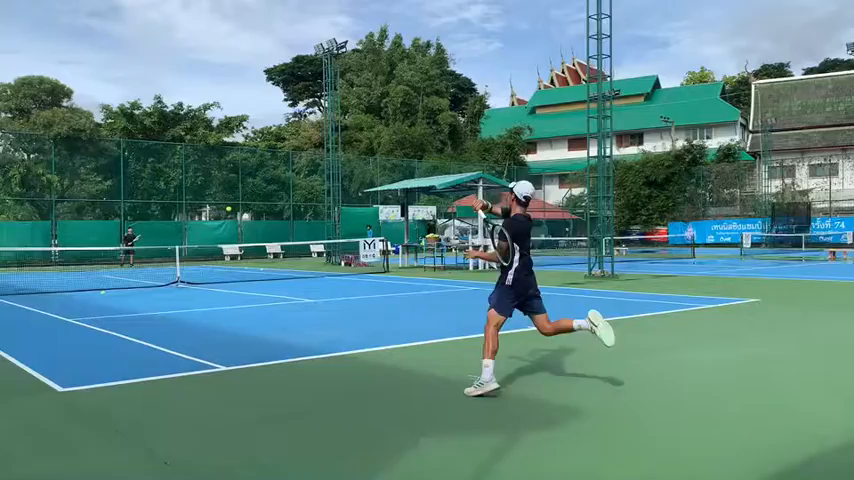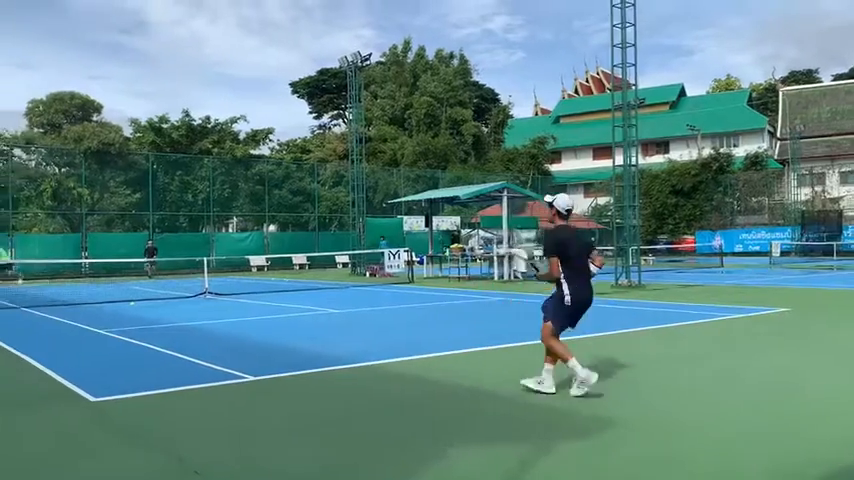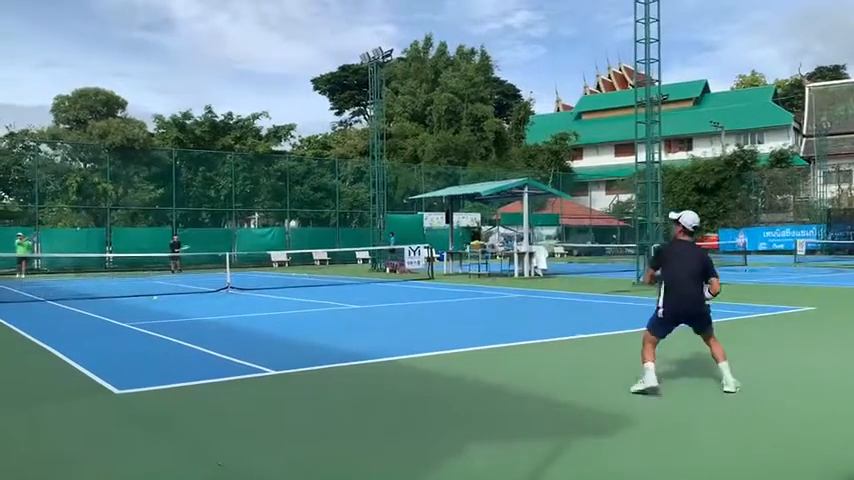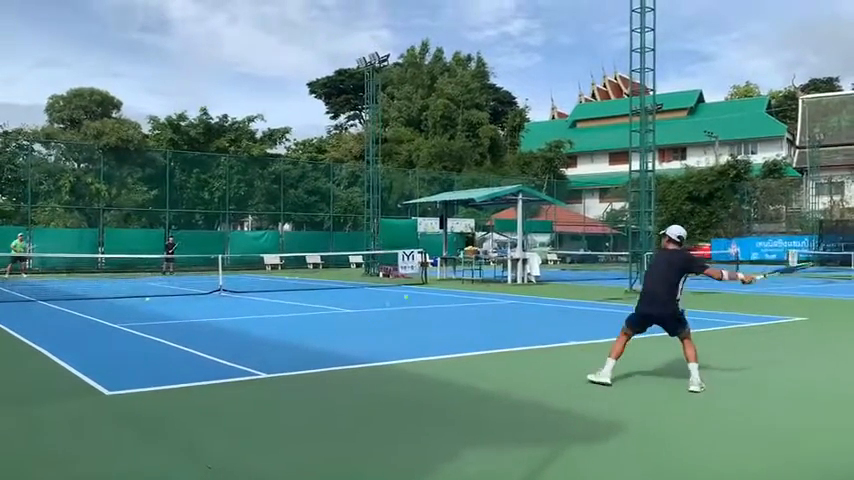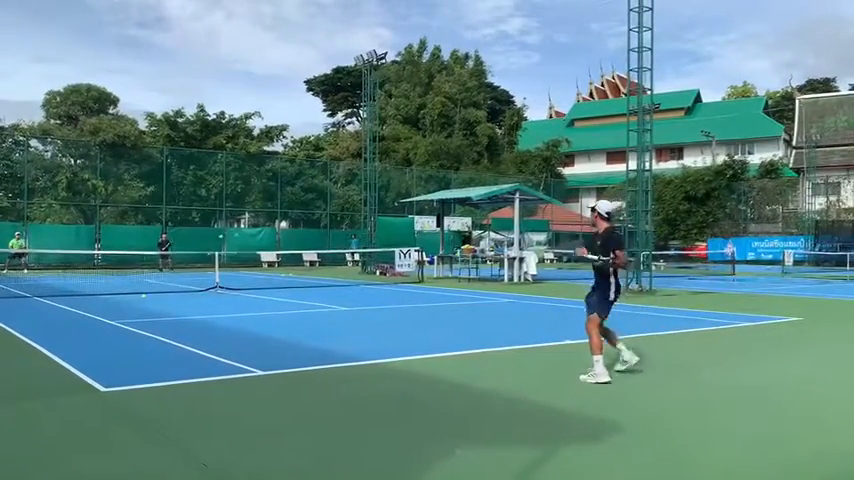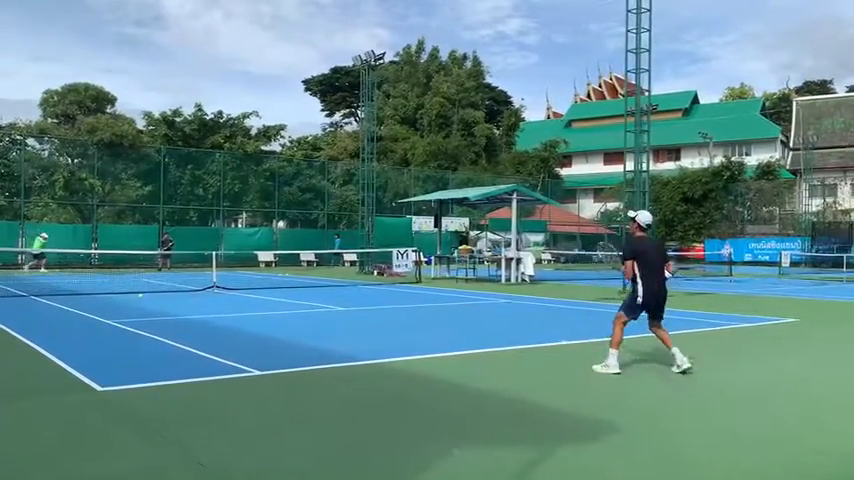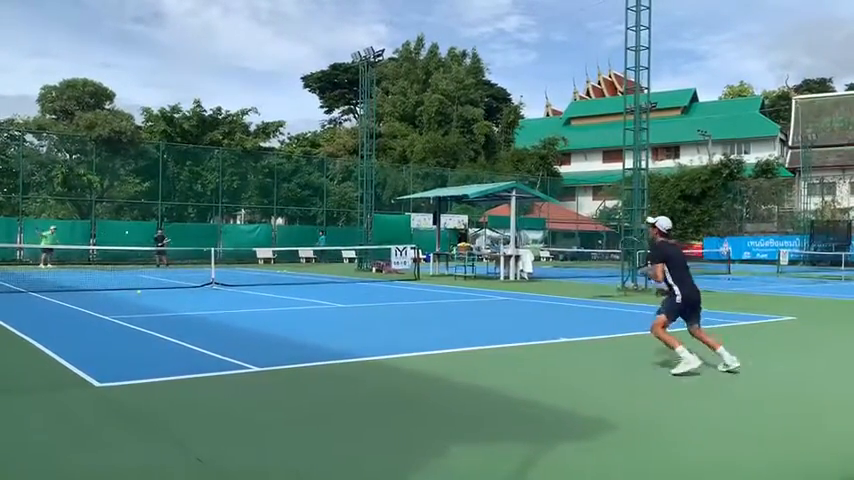
dt=0.7s
person 1, frame 1
left shoulder: (513, 223)
right shoulder: (525, 218)
left elbow: (499, 257)
right elbow: (500, 211)
left wrist: (476, 254)
right wrist: (486, 206)
left hip: (512, 282)
right hip: (527, 282)
left knee: (491, 326)
right knee: (547, 328)
left ankle: (486, 380)
right ankle: (589, 322)
person 1, frame 2
left shoulder: (551, 235)
right shoulder: (578, 235)
left elbow: (555, 273)
right elbow: (598, 262)
left wrist: (541, 275)
left hip: (569, 295)
right hip: (583, 294)
left knee: (548, 336)
right knee: (551, 333)
left ankle: (583, 375)
right ankle: (546, 380)
person 1, frame 3
left shoulder: (664, 249)
right shoulder: (702, 254)
left elbow: (648, 279)
right elbow: (715, 289)
left hip: (670, 306)
right hip: (696, 307)
left knee: (648, 341)
right knee: (711, 339)
left ankle: (649, 377)
right ankle: (728, 379)
person 1, frame 4
left shoulder: (657, 256)
right shoulder: (685, 258)
right elbow: (715, 274)
right wrist: (740, 276)
left hip: (644, 307)
right hip: (668, 310)
left knee: (624, 335)
right knee: (686, 339)
left ankle: (605, 373)
right ankle: (695, 380)
person 1, frame 5
left shoulder: (613, 236)
right shoulder: (596, 236)
left elbow: (623, 261)
right elbow: (586, 253)
left wrist: (609, 263)
right wrist: (584, 253)
left hip: (608, 288)
right hip: (600, 287)
left knee: (592, 325)
right knee: (597, 326)
left ankle: (600, 372)
right ankle: (626, 355)
person 1, frame 6
left shoulder: (632, 244)
right shoulder: (657, 245)
left elbow: (628, 274)
right elbow: (670, 270)
left wrist: (626, 270)
left hip: (642, 292)
right hip: (660, 293)
left knee: (619, 322)
right knee: (655, 326)
left ankle: (612, 363)
right ankle: (680, 359)
person 1, frame 7
left shoulder: (656, 249)
right shoulder: (675, 248)
left elbow: (659, 277)
left wrist: (648, 271)
right wrist: (667, 290)
left hip: (679, 295)
right hip: (693, 294)
left knee: (657, 328)
right knee: (696, 331)
left ankle: (688, 359)
right ankle: (730, 360)
